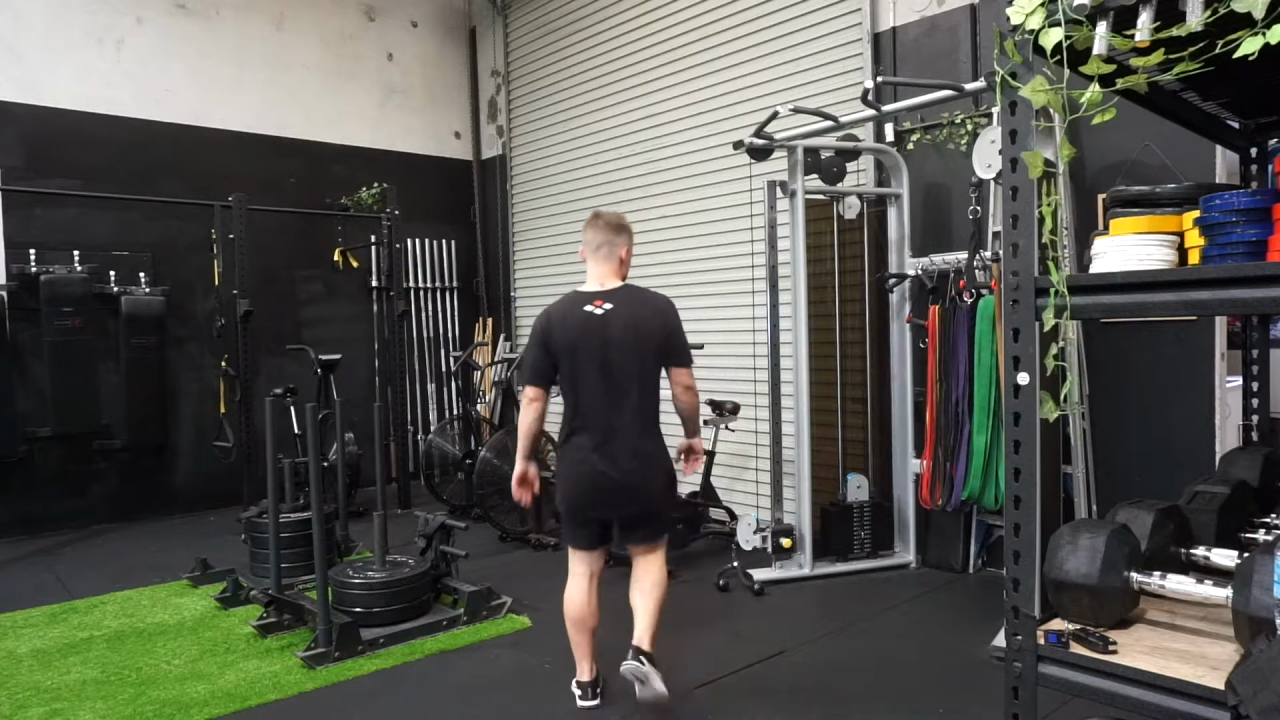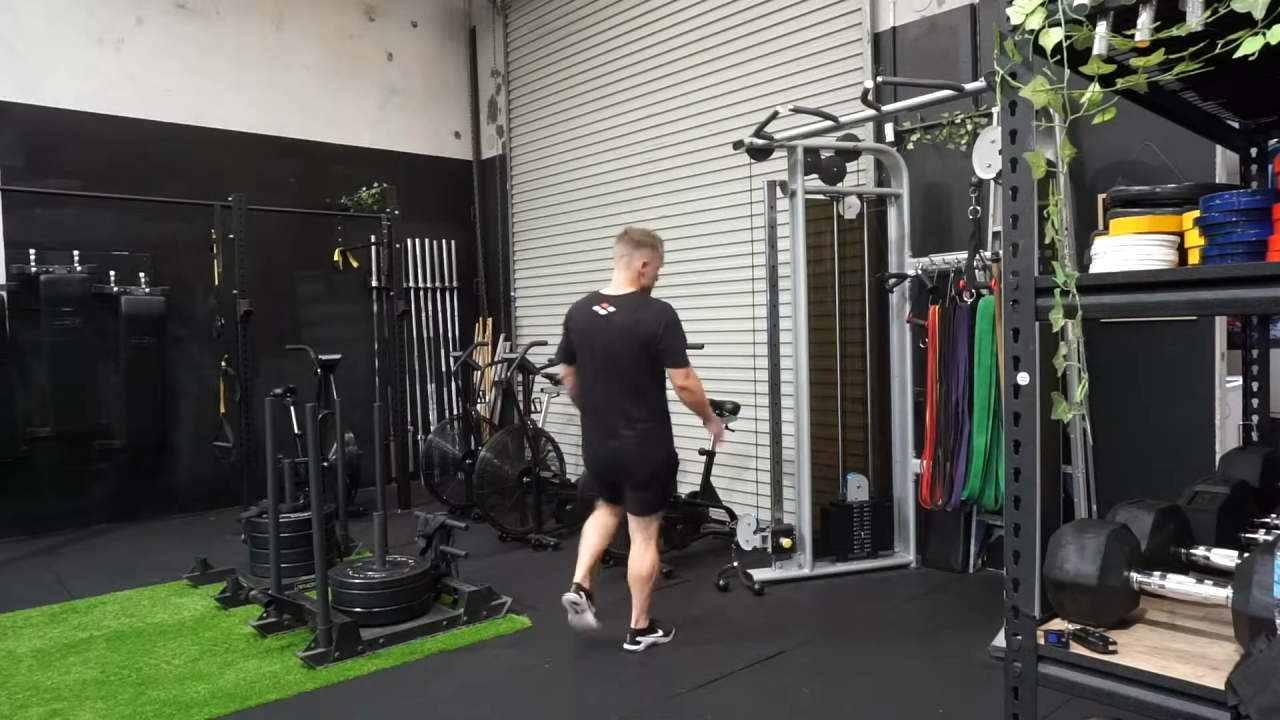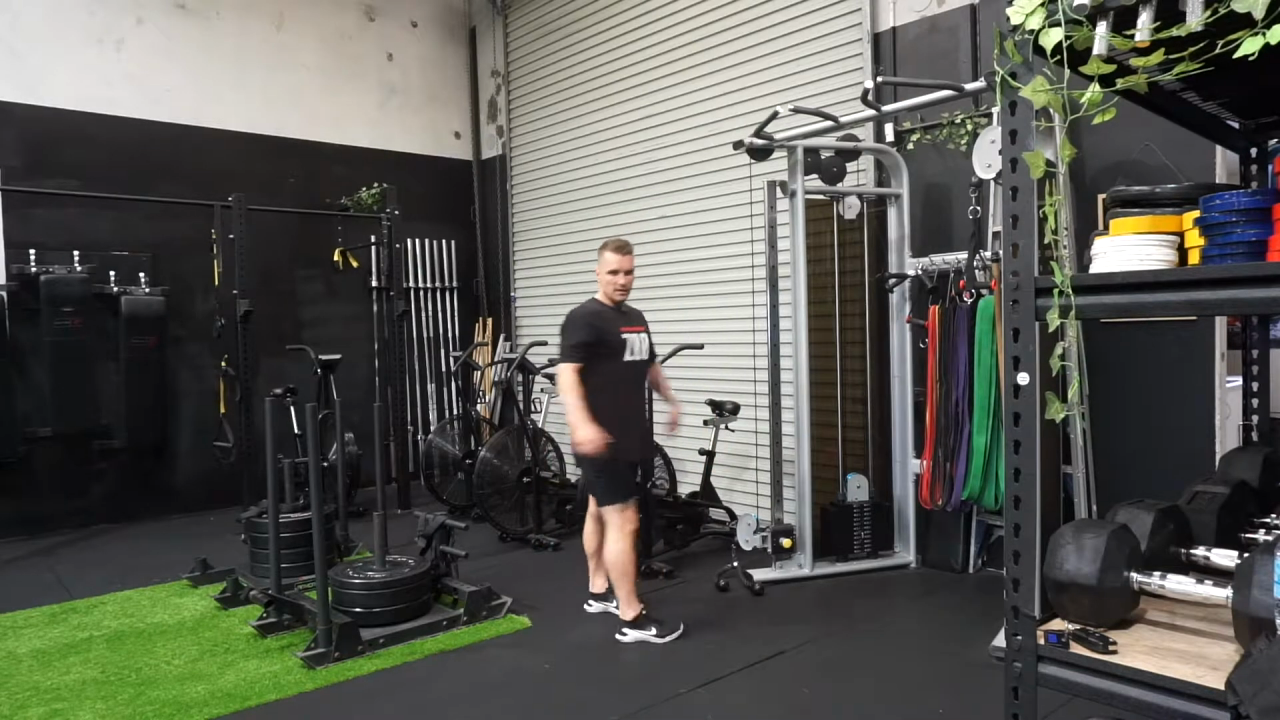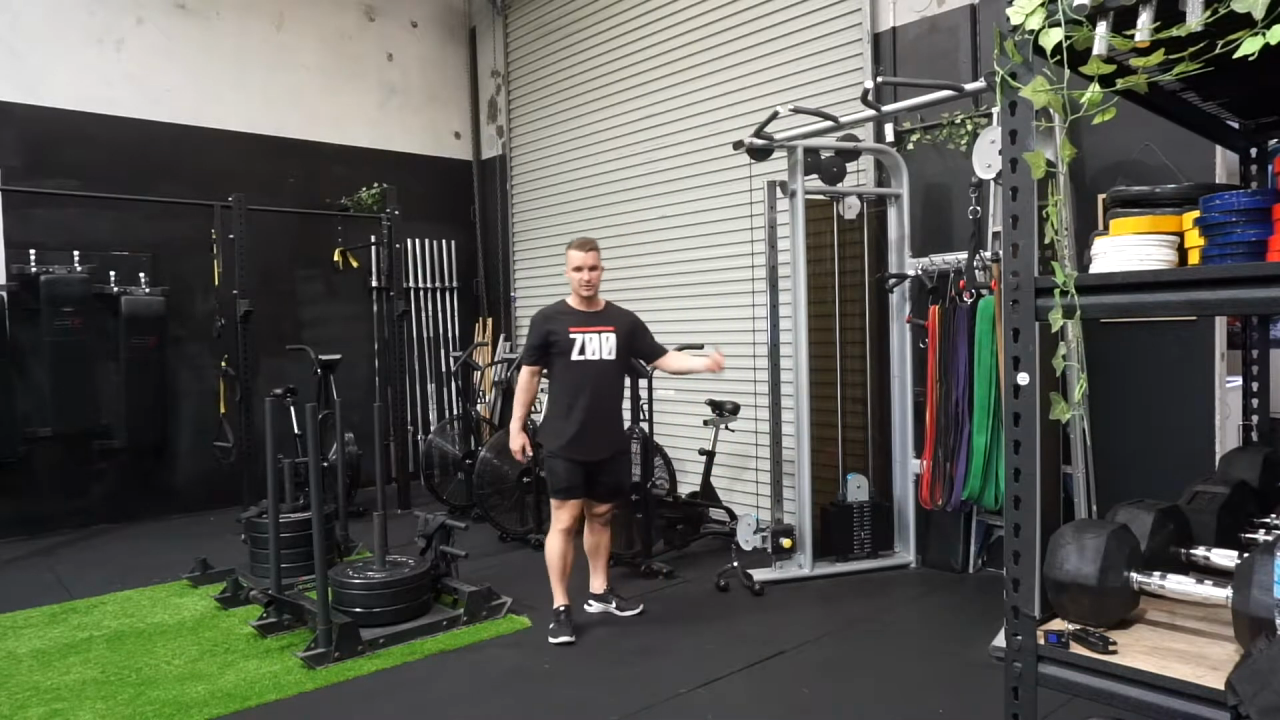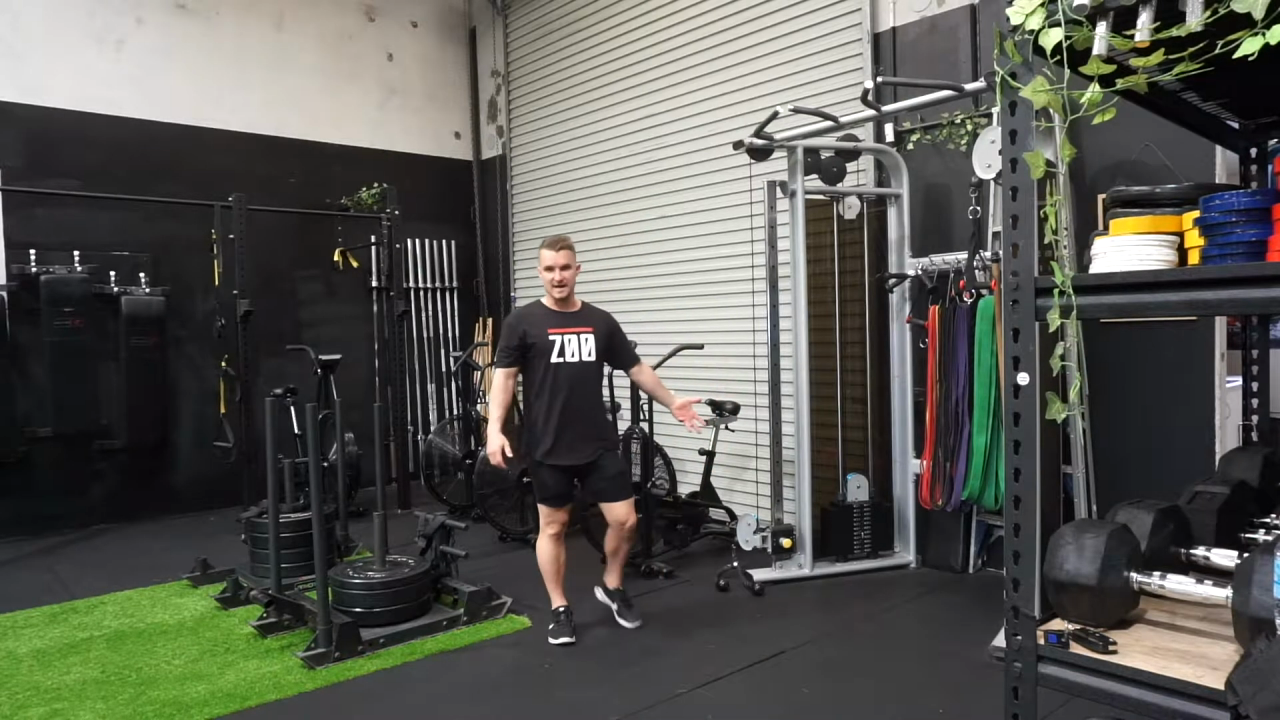
dt=0.5s
person 1, frame 1
left shoulder: (554, 318)
right shoulder: (657, 309)
left elbow: (533, 398)
right elbow: (683, 383)
left wrist: (523, 459)
right wrist: (693, 435)
left hip: (582, 468)
right hip: (644, 466)
left knee: (583, 572)
right knee: (649, 557)
left ankle: (586, 679)
right ankle: (642, 652)
person 1, frame 2
left shoulder: (578, 313)
right shoulder: (658, 314)
left elbow: (567, 374)
right elbow: (683, 380)
right wrist: (711, 419)
left hip: (598, 444)
right hip: (647, 447)
left knee: (608, 510)
right knee: (645, 536)
left ankle: (579, 586)
right ankle: (640, 627)
person 1, frame 3
left shoulder: (635, 318)
right shoulder: (586, 317)
left elbow: (648, 367)
right elbow: (568, 374)
left wrist: (672, 400)
right wrist: (580, 423)
left hip: (627, 440)
right hip: (600, 441)
left knee: (601, 515)
right knee: (623, 524)
left ankle: (599, 593)
right ankle: (633, 617)
person 1, frame 4
left shoulder: (625, 320)
right shoulder: (548, 319)
left elbow: (662, 359)
right elbow: (529, 374)
left wrist: (702, 362)
right wrist: (517, 426)
left hip: (611, 442)
right hip: (565, 442)
left knee: (601, 516)
right knee: (564, 522)
left ankle: (600, 592)
right ankle: (560, 608)
person 1, frame 5
left shoulder: (601, 321)
right shoulder: (523, 321)
left elbow: (635, 367)
right elbow: (504, 377)
left wrist: (671, 402)
right wrist: (495, 430)
left hip: (598, 443)
right hip: (548, 447)
left knee: (625, 520)
right knee: (553, 526)
left ankle: (612, 586)
right ankle: (560, 610)
